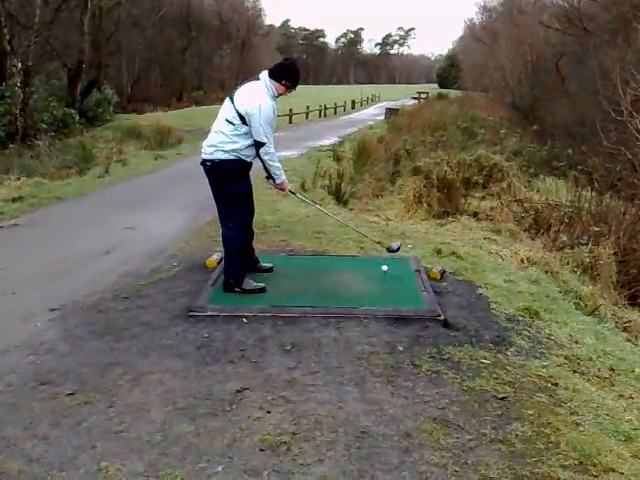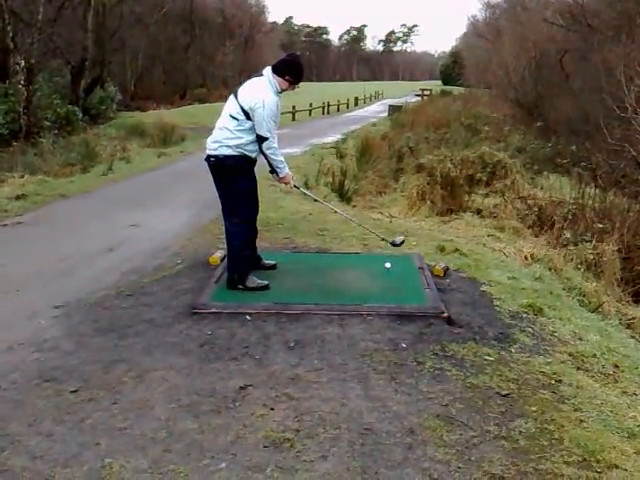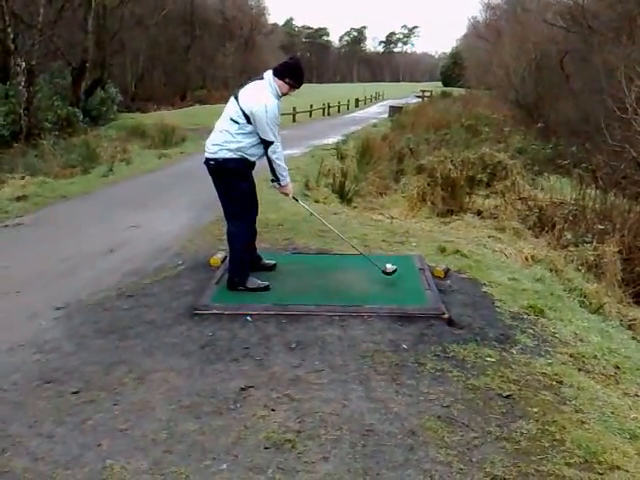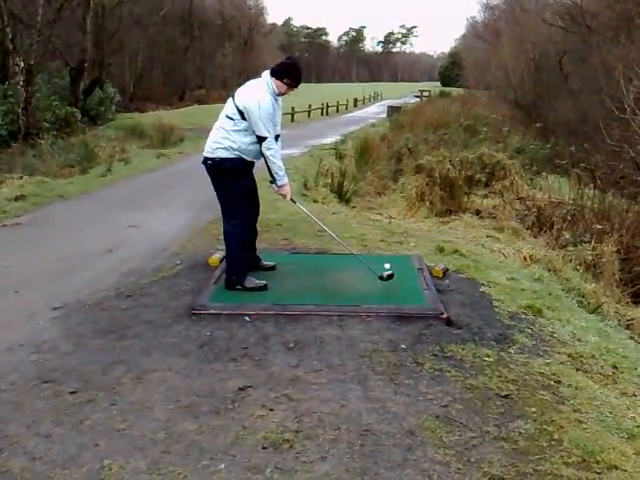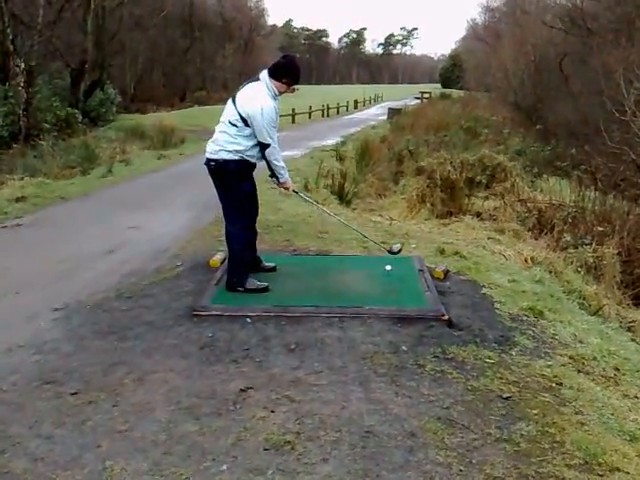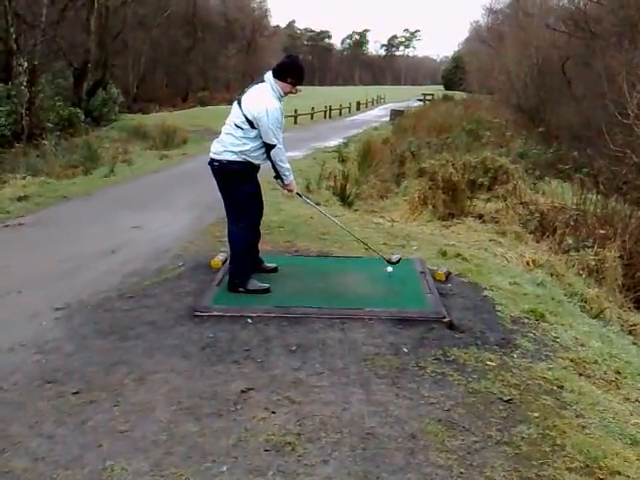
dt=0.4s
person 1, frame 1
left shoulder: (256, 88)
right shoulder: (261, 102)
left elbow: (262, 141)
right elbow: (264, 146)
left wrist: (273, 173)
right wrist: (279, 177)
left hip: (228, 159)
right hip: (225, 162)
left knee: (244, 214)
right knee: (235, 219)
left ankle: (247, 261)
right ankle: (234, 278)
person 1, frame 2
left shoulder: (261, 84)
right shoulder: (265, 97)
left elbow: (264, 136)
right elbow: (266, 141)
left wrist: (278, 167)
right wrist: (282, 171)
left hip: (233, 155)
right hip: (228, 158)
left knee: (248, 211)
right knee: (239, 215)
left ankle: (250, 258)
right ankle: (238, 275)
person 1, frame 3
left shoulder: (262, 87)
right shoulder: (266, 101)
left elbow: (271, 141)
right elbow: (271, 145)
left wrist: (278, 175)
right wrist: (284, 180)
left hip: (232, 157)
right hip: (227, 160)
left knee: (248, 212)
right knee: (240, 217)
left ankle: (250, 259)
right ankle: (238, 277)
person 1, frame 4
left shoulder: (270, 95)
right shoulder: (260, 98)
left elbow: (274, 138)
right elbow: (266, 143)
left wrist: (279, 177)
right wrist: (281, 180)
left hip: (238, 159)
right hip: (224, 159)
left knee: (250, 211)
right knee: (237, 217)
left ankle: (249, 259)
right ankle: (236, 276)
person 1, frame 5
left shoulder: (258, 88)
right shoulder: (263, 103)
left elbow: (268, 141)
right elbow: (268, 146)
left wrist: (277, 172)
right wrist: (283, 176)
left hip: (233, 159)
right hip: (228, 162)
left knee: (249, 213)
right knee: (239, 218)
left ankle: (250, 260)
right ankle: (238, 278)
person 1, frame 6
left shoulder: (264, 89)
right shoulder: (268, 104)
left elbow: (272, 142)
right elbow: (273, 147)
left wrist: (282, 174)
right wrist: (287, 178)
left hip: (237, 160)
right hip: (232, 164)
left knee: (253, 213)
right knee: (242, 219)
left ankle: (251, 261)
right ankle: (239, 279)
